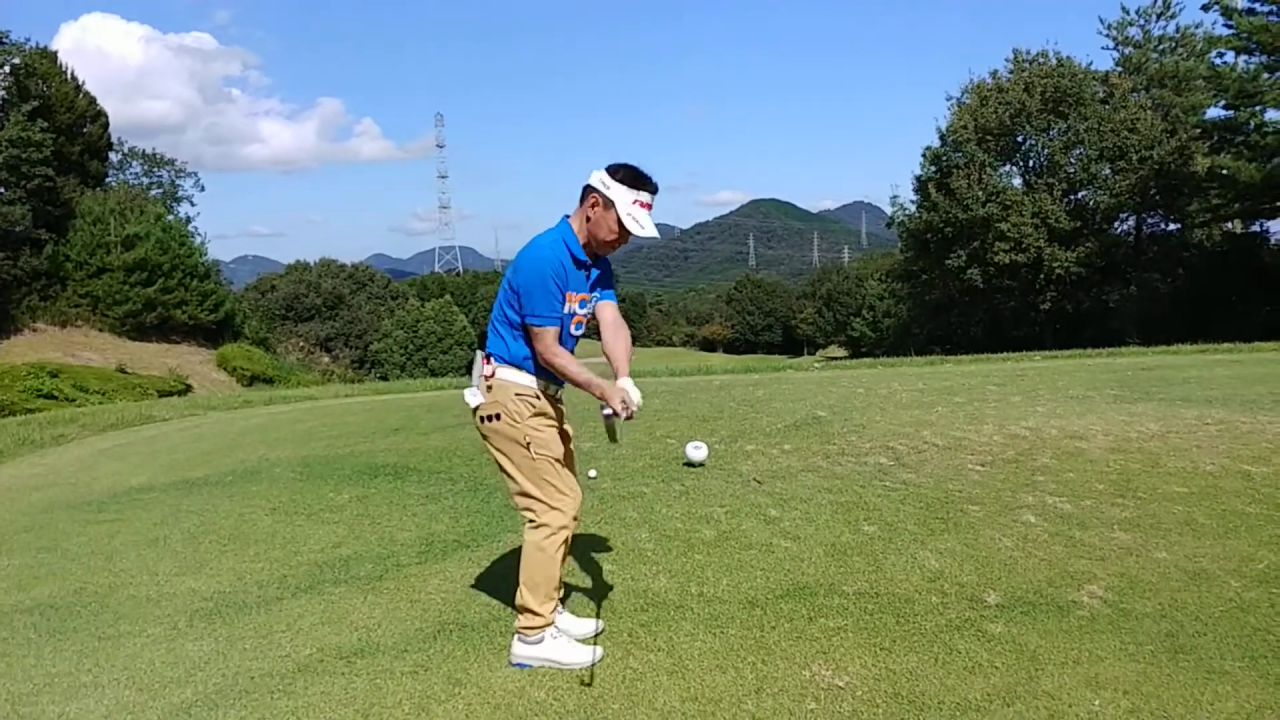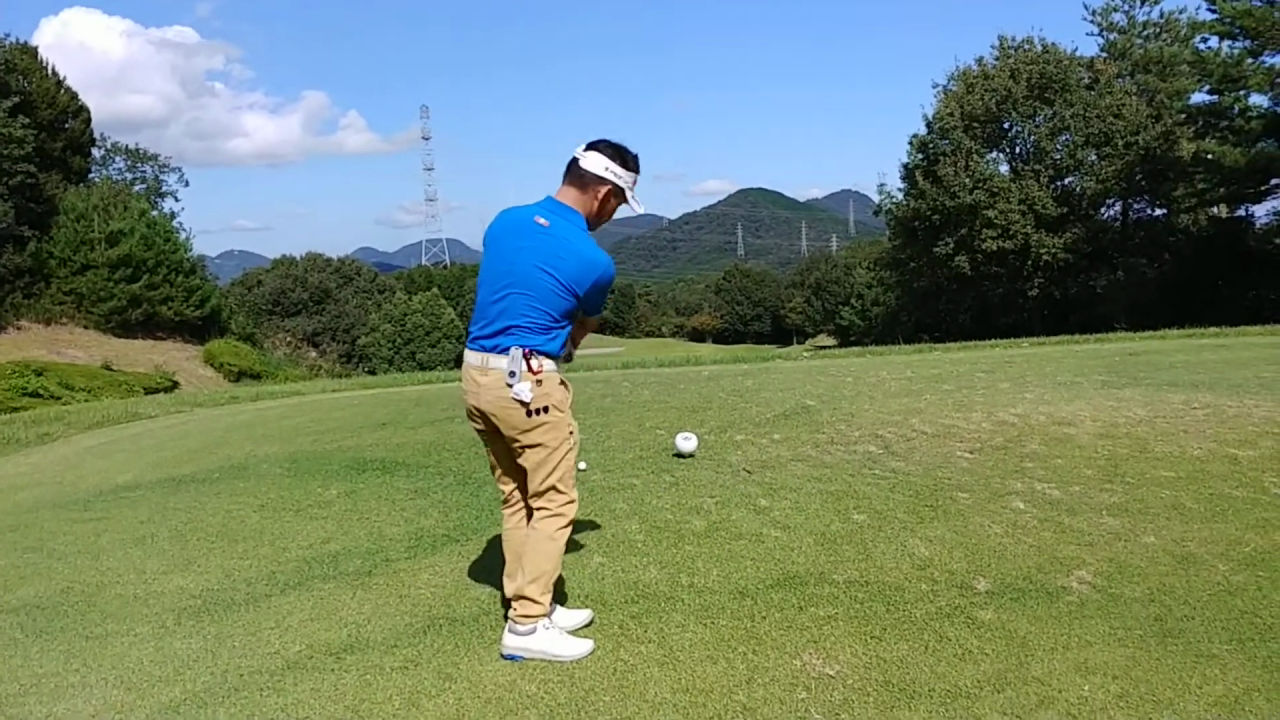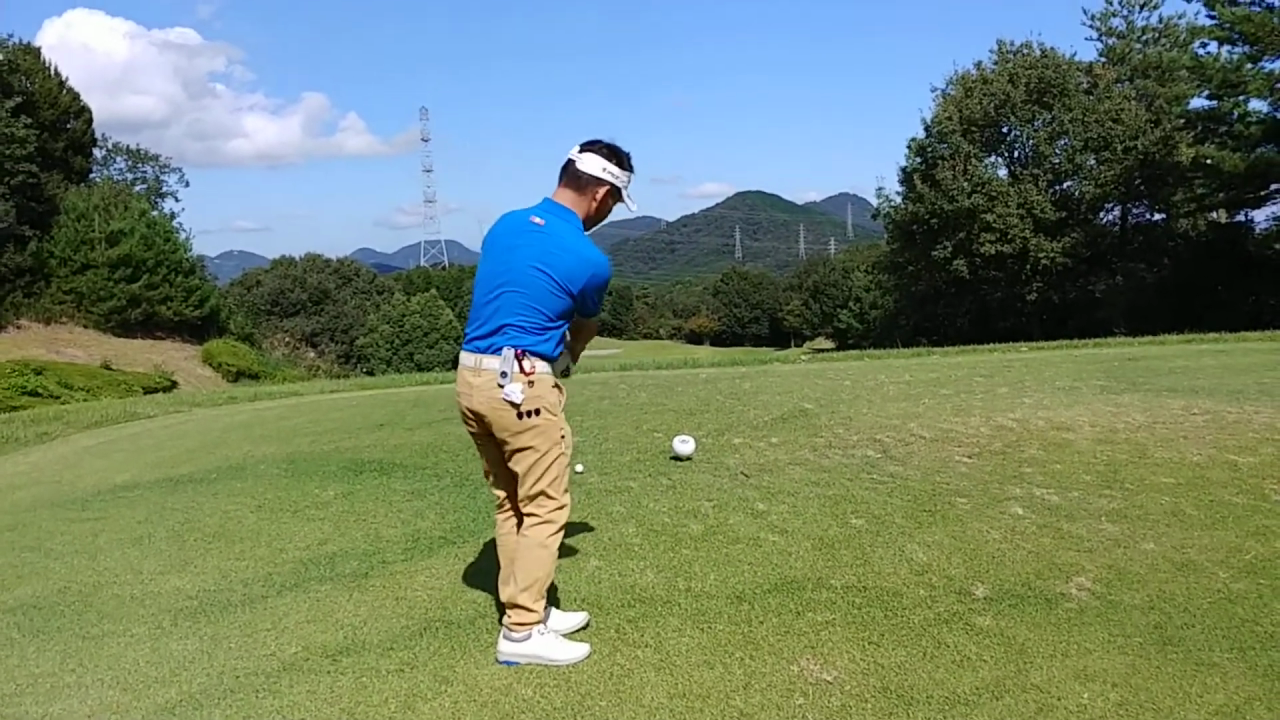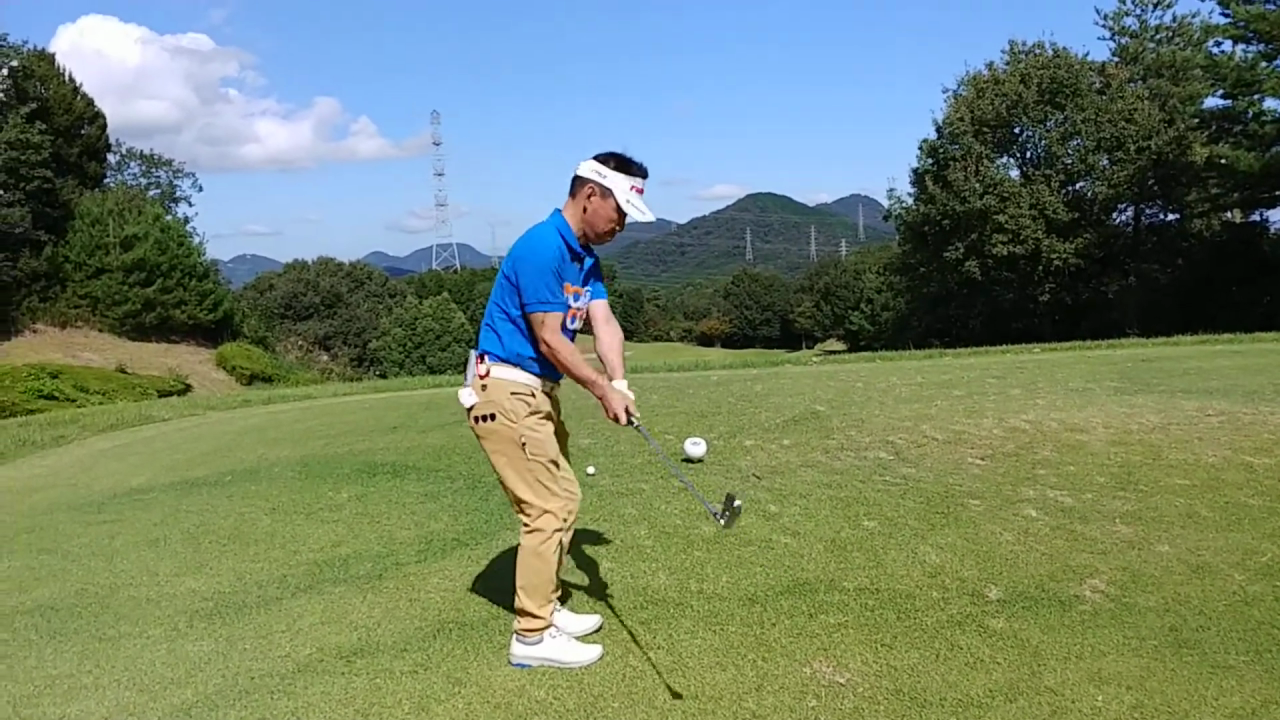
dt=0.4s
person 1, frame 1
left shoulder: (599, 266)
right shoulder: (543, 256)
left elbow: (613, 325)
right elbow: (548, 351)
left wrist: (624, 382)
right wrist: (603, 389)
left hip: (543, 395)
right hip: (512, 393)
left knee: (562, 505)
right knee: (550, 512)
left ankle: (545, 611)
right ankle: (533, 635)
person 1, frame 2
left shoulder: (504, 221)
right shoulder: (593, 262)
left hip: (480, 374)
right hip: (529, 383)
left knee: (519, 497)
right knee: (553, 503)
left ankle: (530, 603)
right ankle: (526, 627)
person 1, frame 3
left shoulder: (505, 226)
right shoulder: (591, 262)
right elbow: (584, 329)
right wrist: (567, 358)
left hip: (473, 376)
right hip: (522, 384)
left knee: (511, 502)
right knee: (544, 508)
left ankle: (526, 608)
right ankle: (521, 633)
person 1, frame 4
left shoulder: (585, 259)
right shoulder: (543, 247)
left elbow: (604, 324)
right elbow: (549, 339)
left wrist: (619, 384)
right wrist: (602, 389)
left hip: (528, 392)
right hip: (505, 391)
left knee: (561, 503)
right knee: (545, 511)
left ankle: (544, 608)
right ankle: (532, 636)
